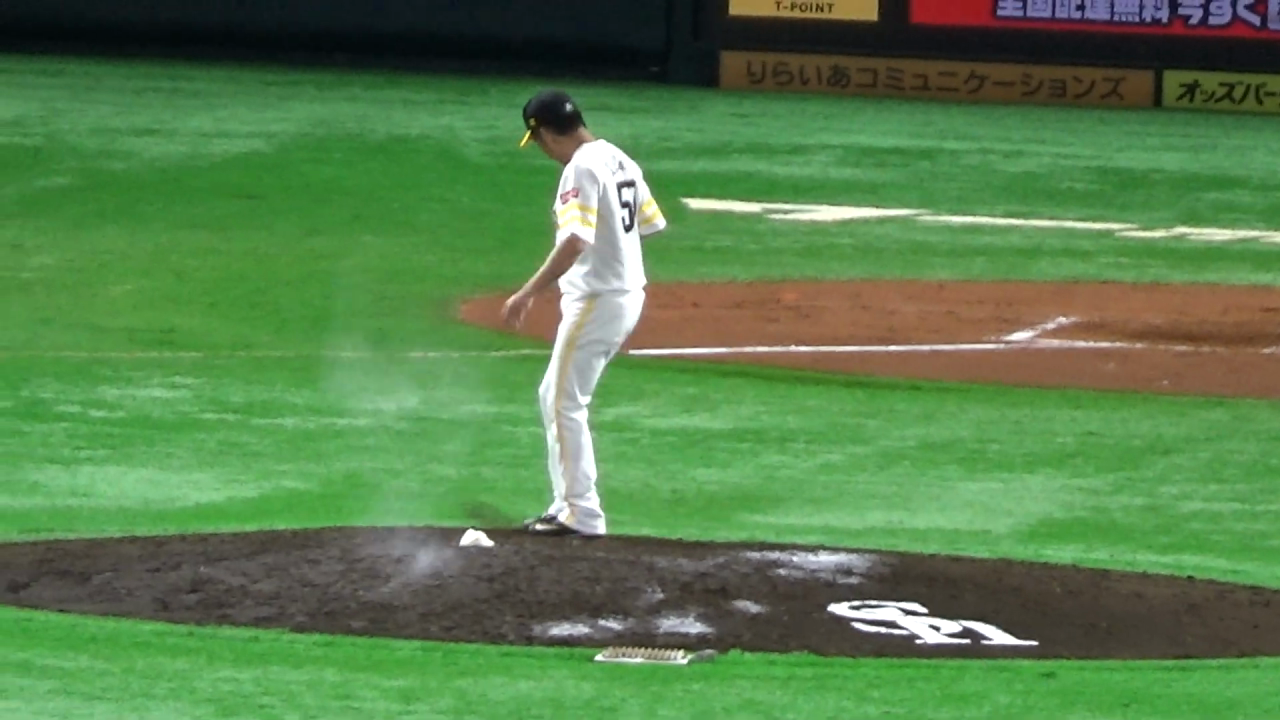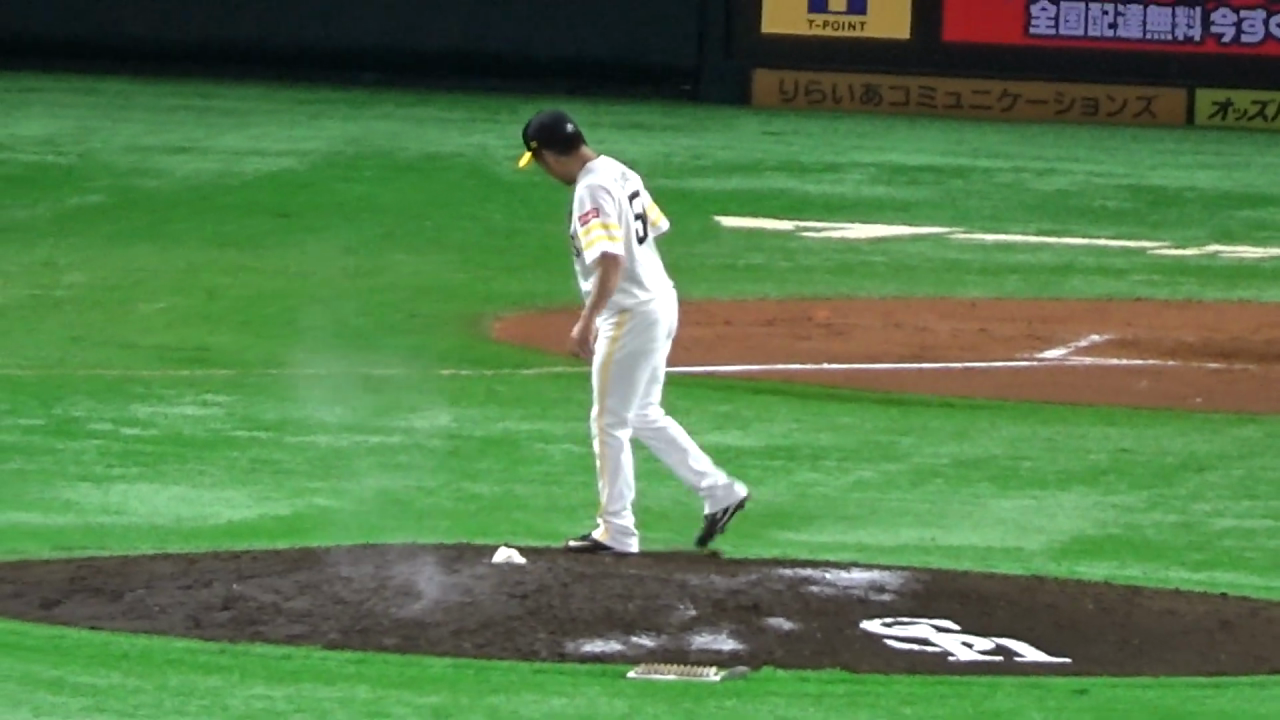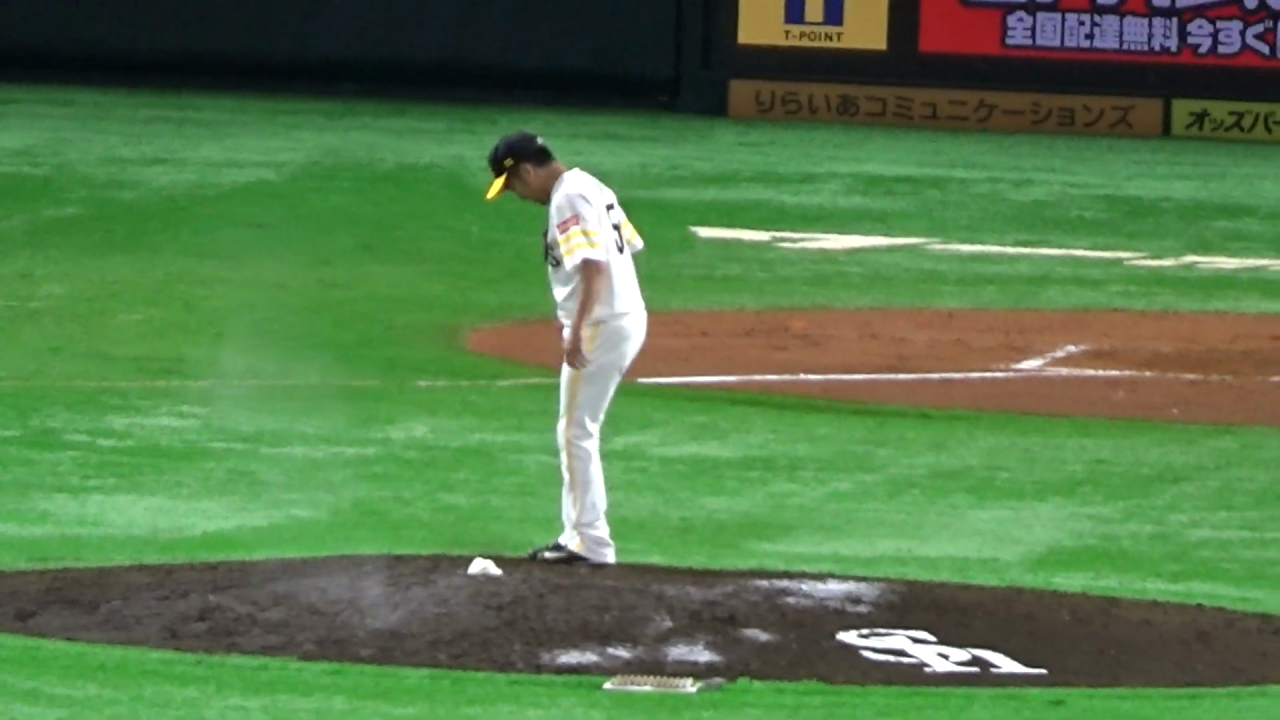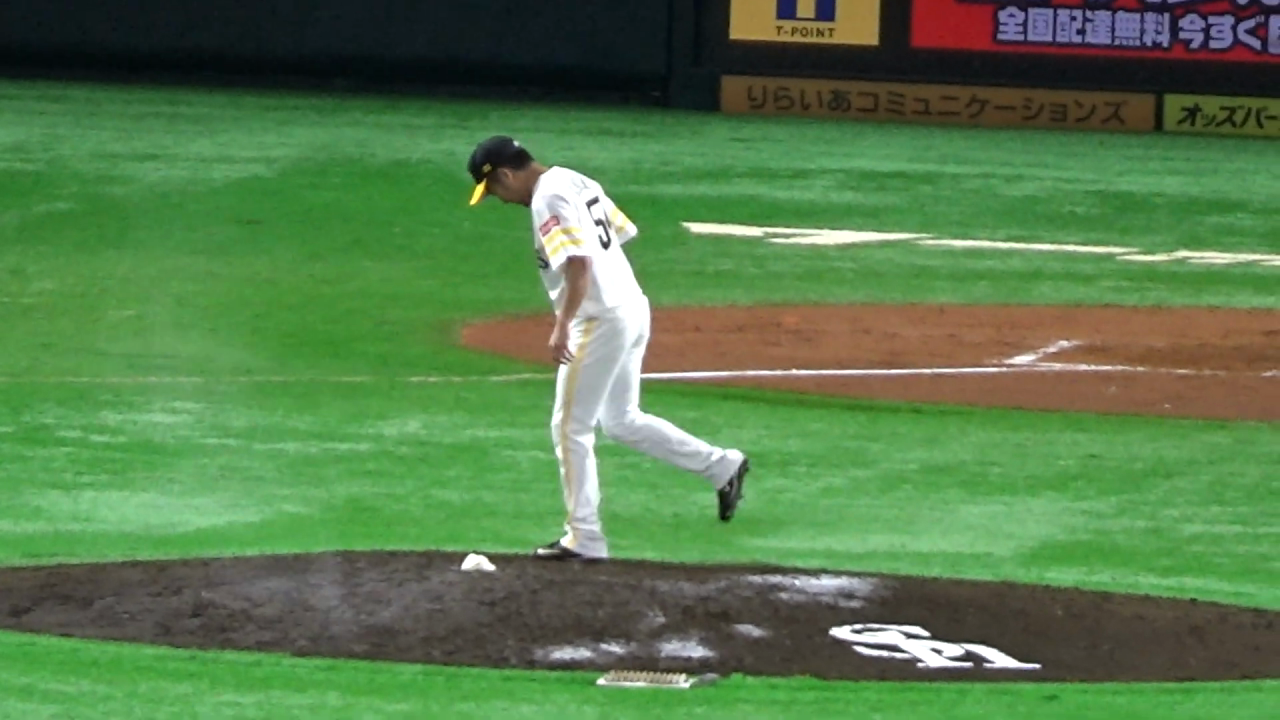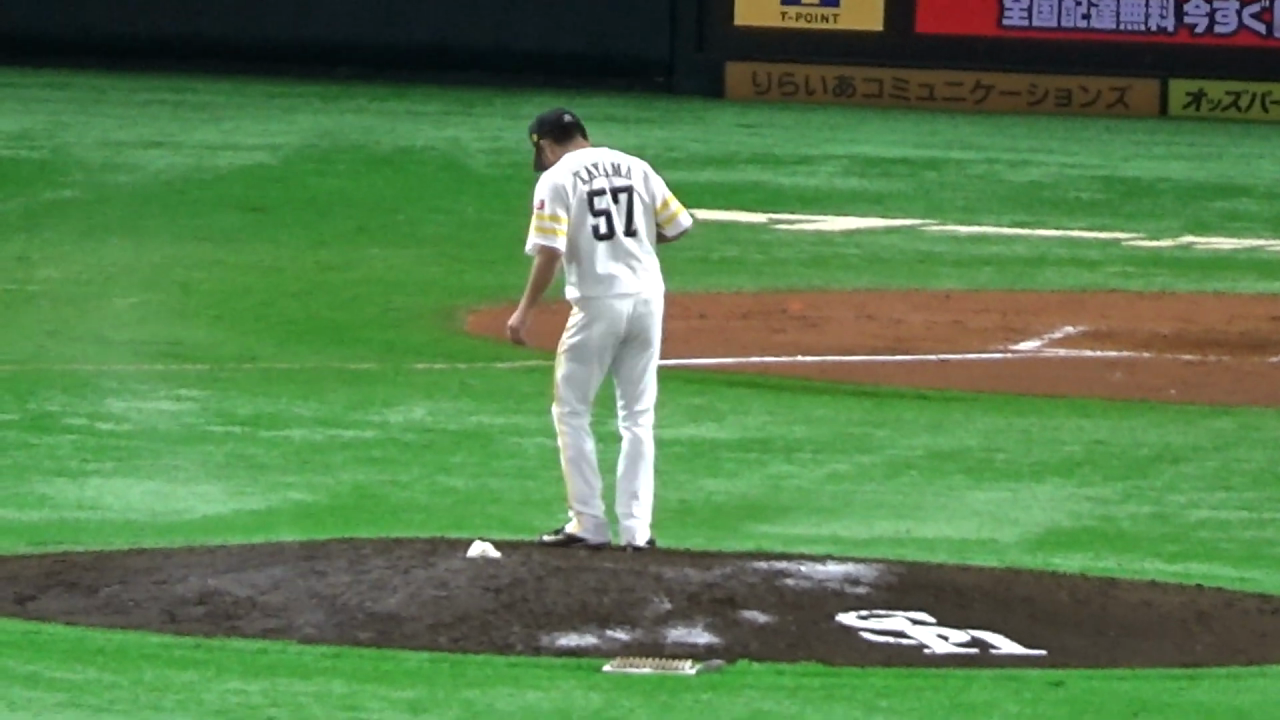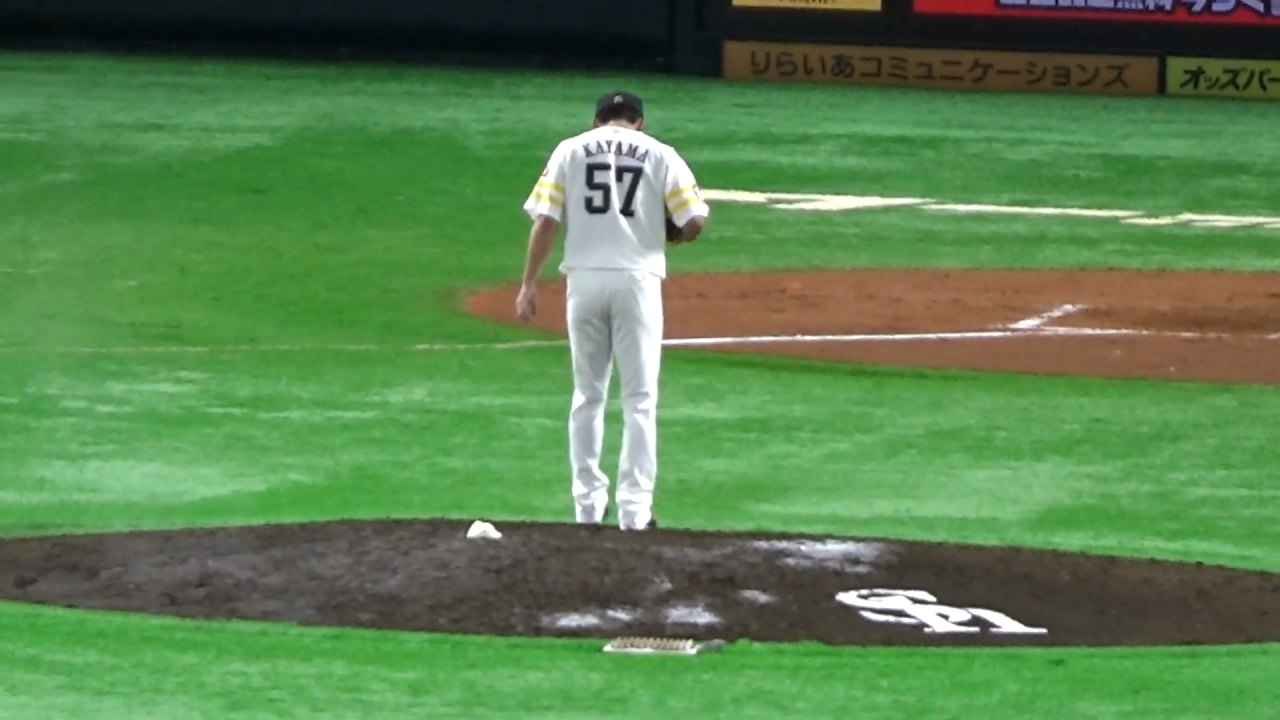
dt=0.4s
person 1, frame 1
left shoulder: (581, 169)
right shoulder: (621, 160)
left elbow: (574, 243)
right elbow: (652, 224)
left wrist: (528, 292)
left hip: (598, 301)
right hip: (626, 296)
left knee: (567, 406)
right knee: (554, 396)
left ankle: (583, 514)
right ankle: (567, 504)
person 1, frame 2
left shoulder: (590, 189)
right shoulder: (619, 172)
left elbow: (610, 260)
right elbow: (656, 228)
left wrist: (586, 320)
left hip: (632, 315)
right hip: (656, 306)
left knee: (609, 424)
right knee: (644, 416)
left ankle: (616, 533)
right ankle: (719, 490)
person 1, frame 3
left shoulder: (566, 198)
right shoulder: (592, 186)
left elbow: (592, 267)
right elbow: (631, 245)
left wrist: (574, 329)
left hip: (604, 325)
right hip: (628, 319)
left knee: (576, 433)
right knee: (583, 430)
left ankle: (590, 542)
right ankle: (579, 532)
person 1, frame 4
left shoulder: (547, 198)
right shoulder: (578, 181)
left elbow: (577, 265)
right elbow: (623, 232)
left wrist: (561, 326)
left hip: (603, 320)
right hip: (633, 310)
left knee: (571, 428)
right knee: (622, 418)
left ankle: (585, 539)
right ankle: (718, 464)
person 1, frame 5
left shoulder: (555, 178)
right shoulder: (636, 166)
left elbow: (549, 253)
right elbow: (677, 227)
left wrist: (524, 310)
left hip: (598, 306)
right hip: (647, 301)
left knee: (571, 412)
right knee: (637, 416)
left ankle: (587, 524)
right ankle: (635, 527)
person 1, frame 6
left shoulder: (570, 149)
right shoulder: (661, 154)
left elbow: (545, 221)
right elbow: (694, 222)
left wrist: (529, 282)
left hip: (585, 280)
right hip: (637, 281)
left knee: (588, 395)
right knee: (639, 400)
left ankle: (589, 503)
right ankle: (634, 509)
